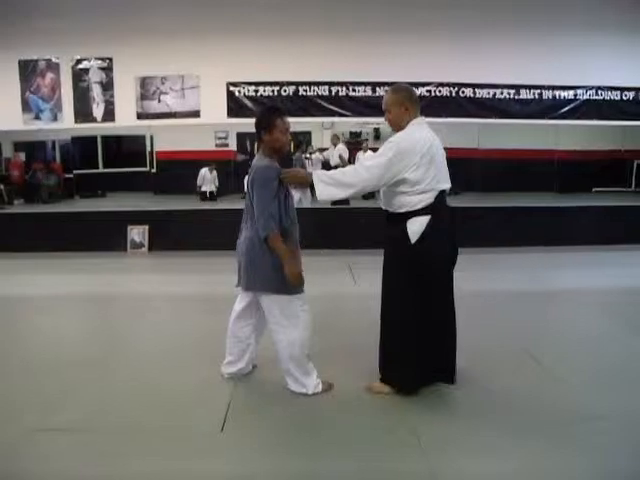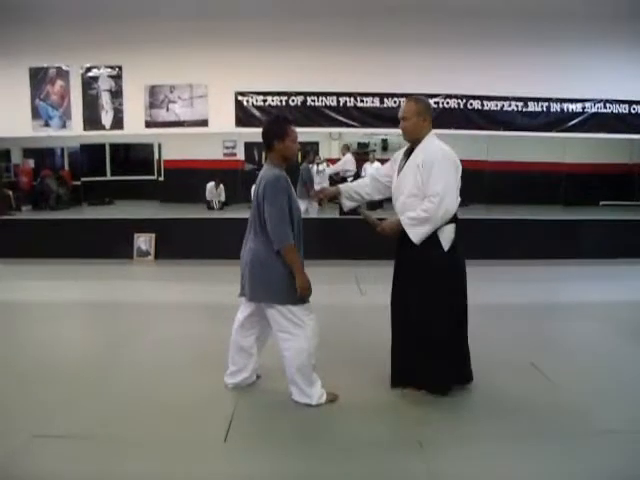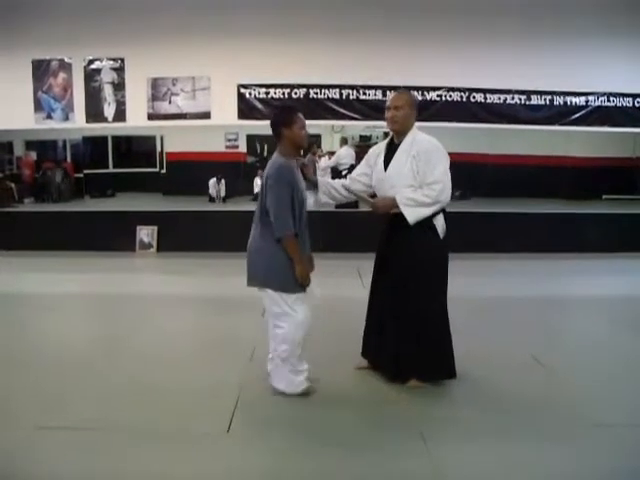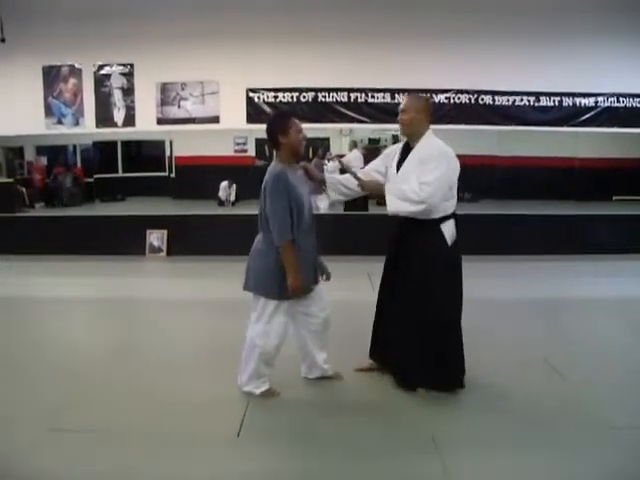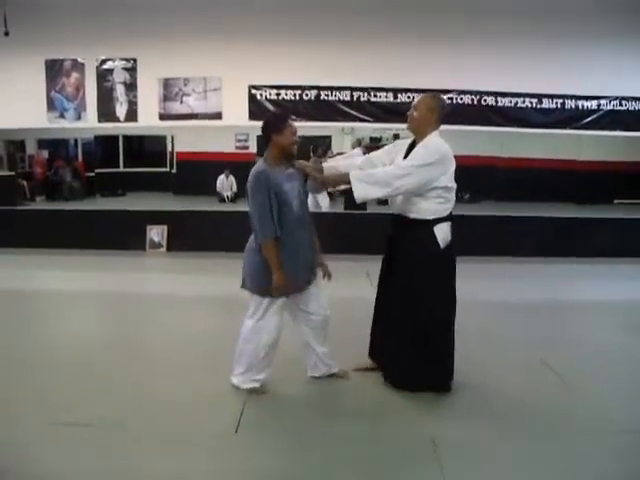
dt=1s
person 1, frame 1
left shoulder: (406, 143)
right shoulder: (425, 137)
left elbow: (365, 174)
left wrist: (310, 177)
left hip: (416, 232)
right hip: (432, 227)
left knee: (406, 305)
right knee: (430, 302)
left ankle: (401, 376)
right ankle: (434, 367)
person 1, frame 2
left shoulder: (439, 155)
right shoulder: (406, 155)
left elbow: (441, 206)
right elbow: (377, 182)
left wrist: (401, 223)
right wrist: (339, 190)
left hip: (435, 244)
right hip: (414, 240)
left knee: (434, 313)
right knee: (410, 309)
left ankle: (435, 378)
right ankle: (416, 372)
person 1, frame 3
left shoulder: (428, 147)
right shoulder: (379, 151)
left elbow: (439, 192)
right elbow: (354, 185)
left wrist: (395, 201)
right wrist: (316, 181)
left hip: (423, 233)
right hip: (394, 230)
left knee: (422, 303)
right knee: (386, 296)
left ankle: (427, 368)
right ankle: (383, 357)
person 1, frame 4
left shoulder: (440, 153)
right shoulder: (395, 153)
left elbow: (426, 196)
right elbow: (363, 178)
left wrist: (384, 189)
right wrist: (322, 180)
left hip: (433, 239)
right hip: (406, 234)
left knee: (434, 309)
right knee: (395, 297)
left ankle: (439, 373)
right ankle: (387, 357)
person 1, frame 5
left shoulder: (437, 153)
right shoulder: (404, 147)
left elbow: (393, 178)
right elbow: (368, 162)
left wrist: (344, 178)
right wrist: (322, 169)
left hip: (428, 238)
right hip: (405, 232)
left knee: (428, 309)
right knee: (394, 297)
left ankle: (431, 375)
right ankle: (388, 358)
person 2, frame 1
left shoulder: (264, 166)
right shoulder: (267, 170)
right elbow: (266, 224)
left wrist: (288, 255)
right wrist: (288, 260)
left hip: (254, 254)
right hip: (267, 257)
left knee: (247, 311)
right knee: (293, 319)
left ankle: (235, 365)
right ankle: (304, 382)
person 2, frame 2
left shoulder: (267, 175)
right shoulder: (277, 179)
right elbow: (281, 235)
left wrist: (294, 269)
right wrist: (299, 272)
left hip: (257, 264)
right hip: (272, 268)
left knee: (250, 322)
right knee: (301, 328)
left ankle: (238, 375)
right ankle: (309, 392)
person 2, frame 3
left shoulder: (290, 165)
right shoulder: (281, 169)
right elbow: (282, 224)
left wrist: (304, 254)
right wrist: (299, 261)
left hip: (282, 255)
right hip: (276, 256)
left knee: (283, 314)
right knee: (295, 316)
left ankle: (282, 367)
right ankle: (287, 378)
person 2, frame 4
left shoulder: (297, 172)
right shoulder: (278, 177)
right elbow: (280, 232)
left wrist: (314, 261)
right wrist: (292, 272)
left hip: (300, 260)
right hip: (276, 264)
left knee: (316, 315)
right knee: (269, 326)
left ankle: (317, 368)
right ankle: (253, 381)
person 2, frame 5
left shoulder: (294, 172)
right shoulder: (261, 176)
right elbow: (264, 231)
left wrist: (318, 255)
right wrist: (276, 270)
left hip: (301, 261)
right hip: (272, 263)
left knee: (316, 314)
right knee: (264, 324)
left ankle: (321, 366)
right ankle: (247, 377)
